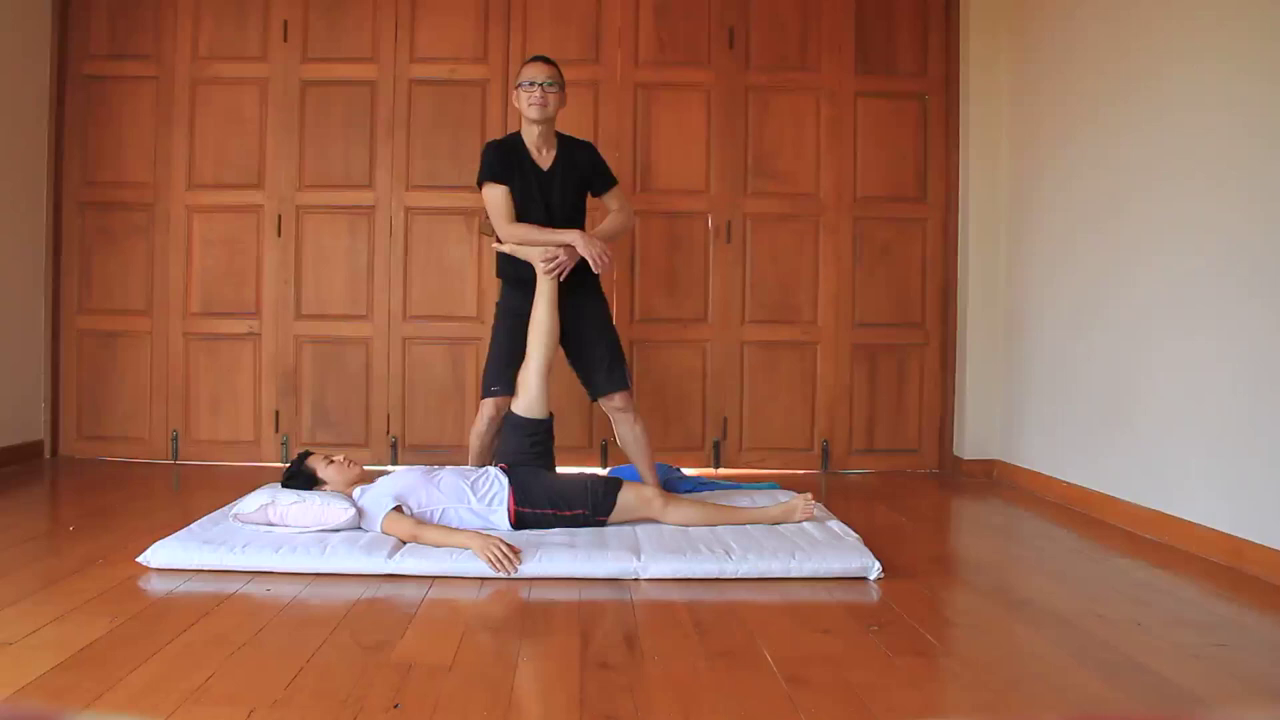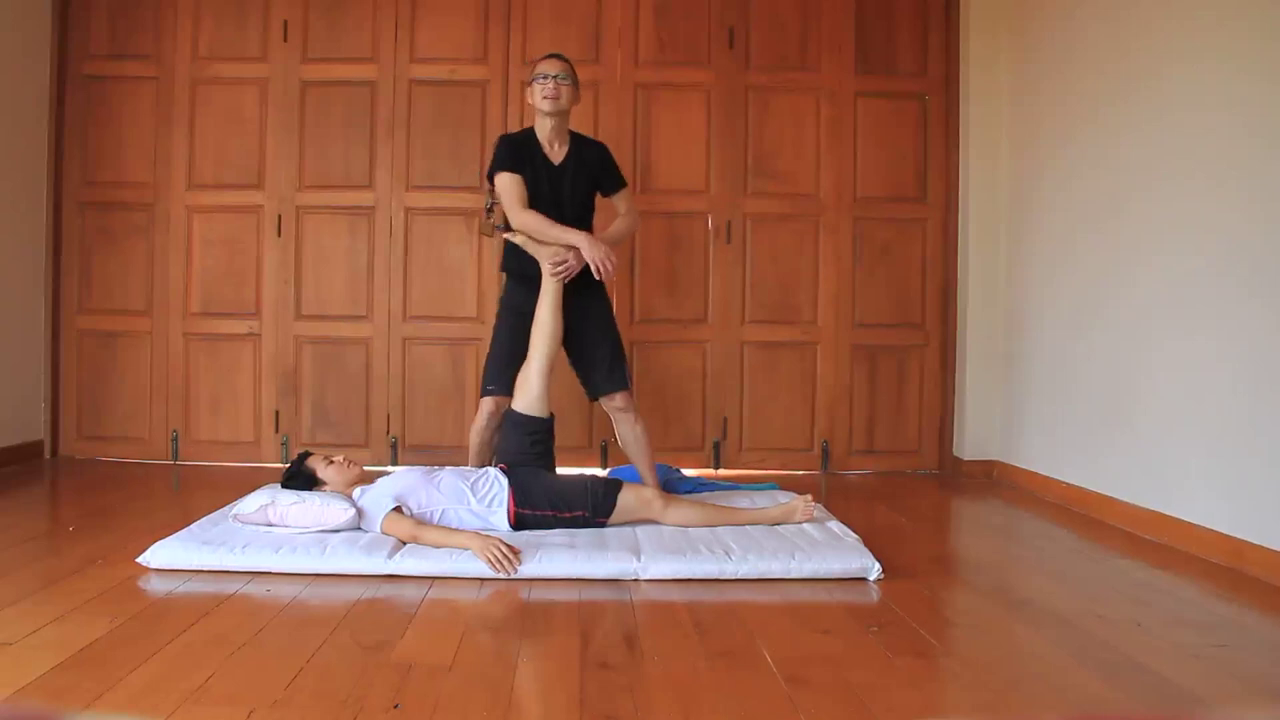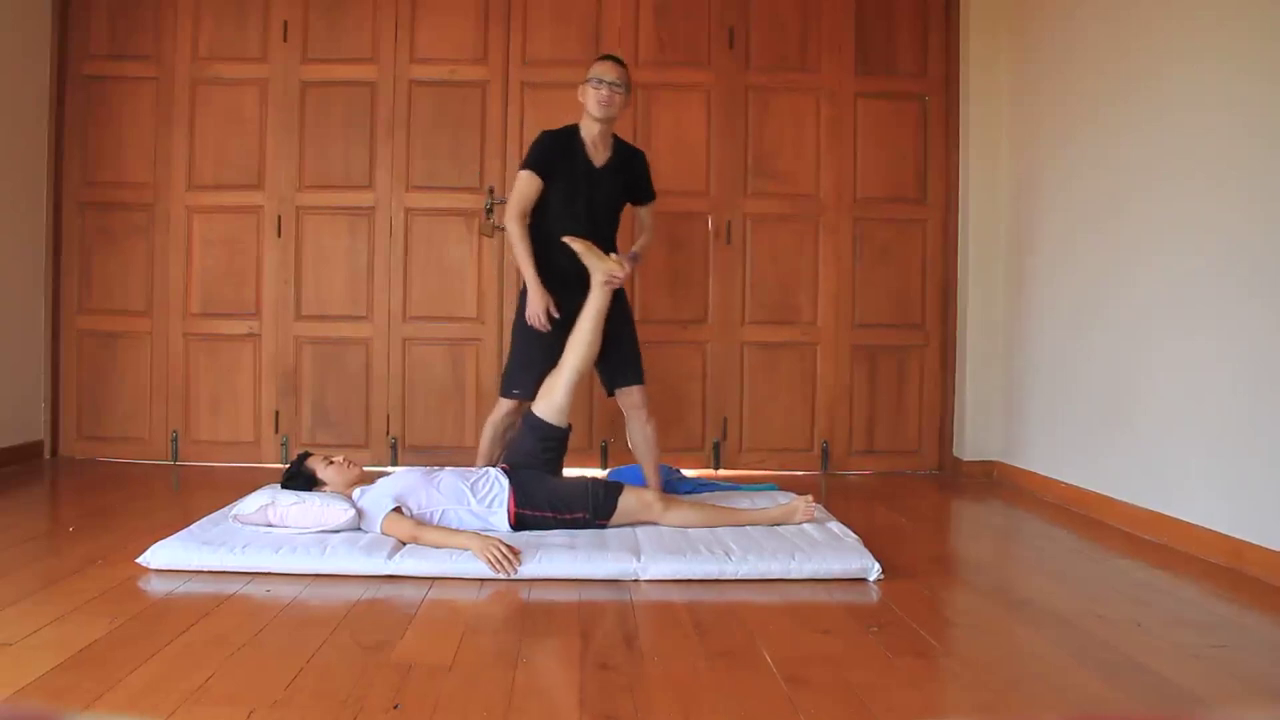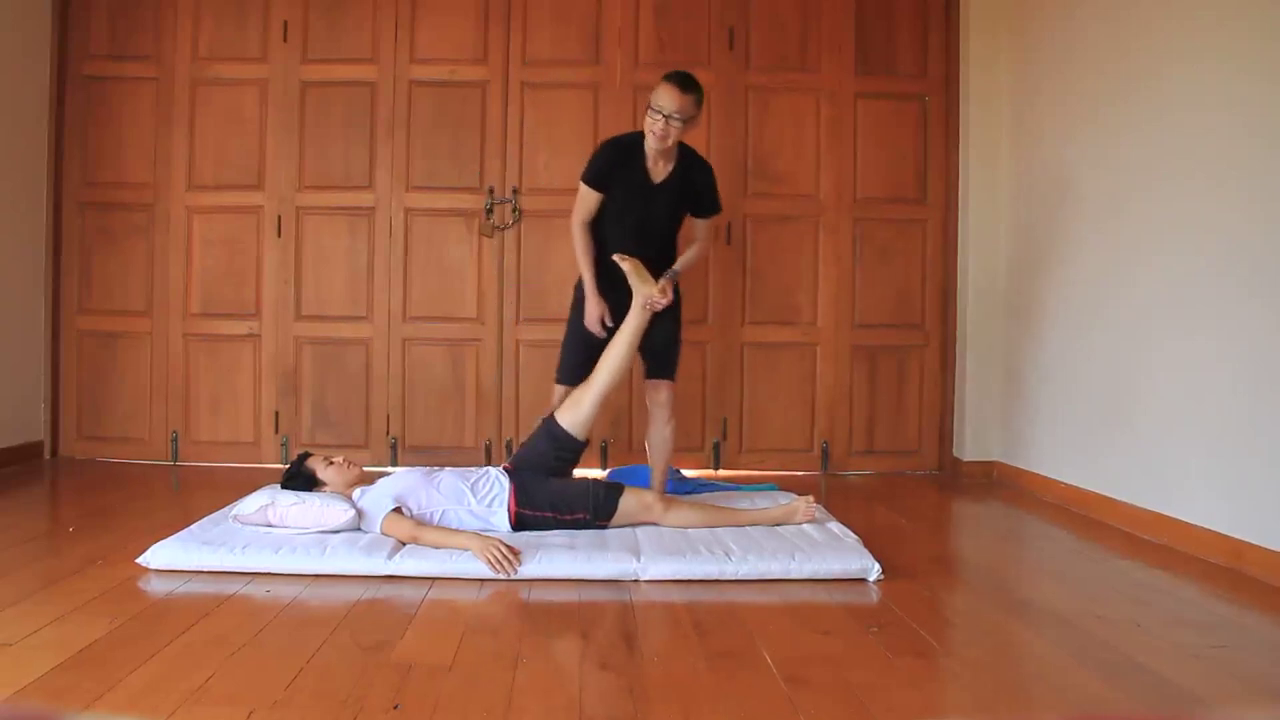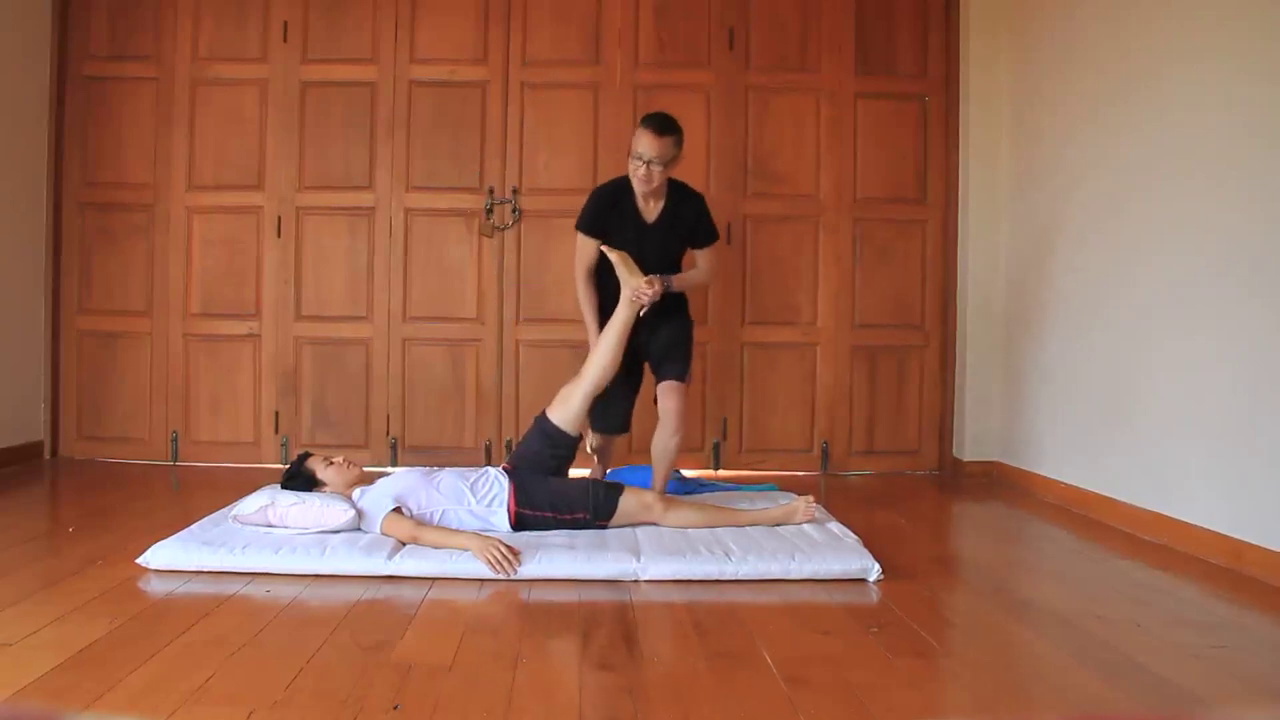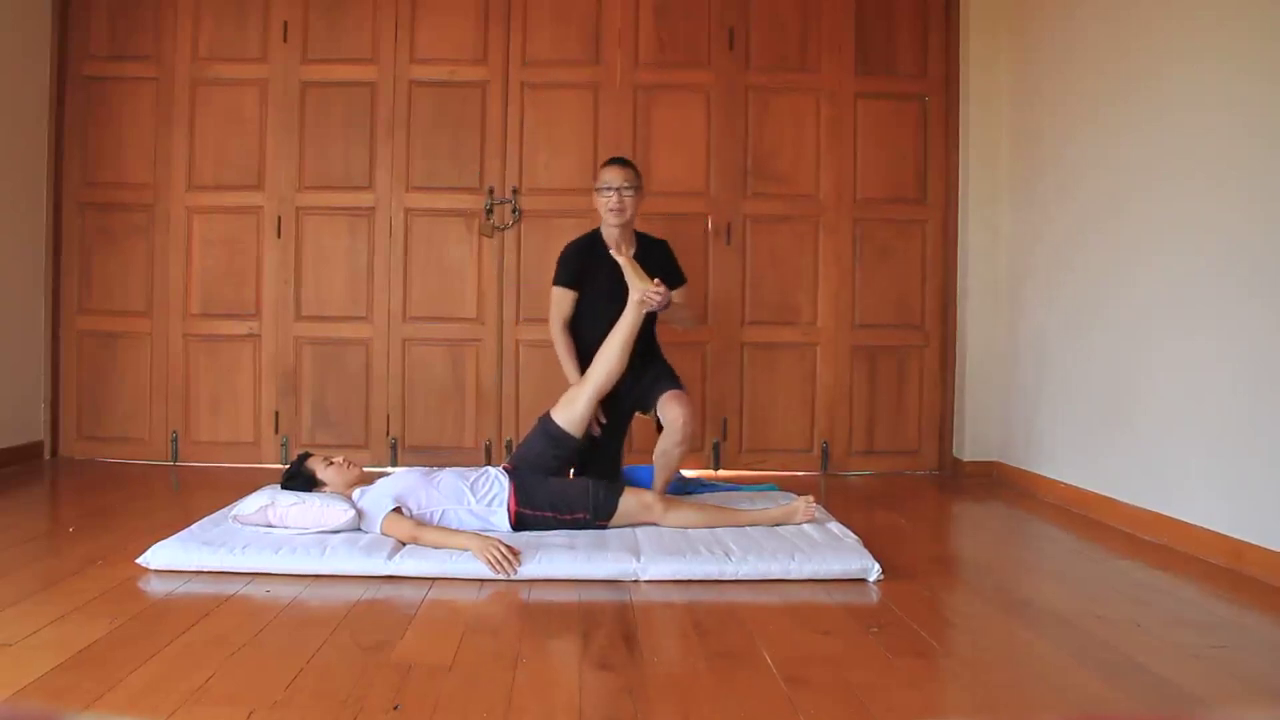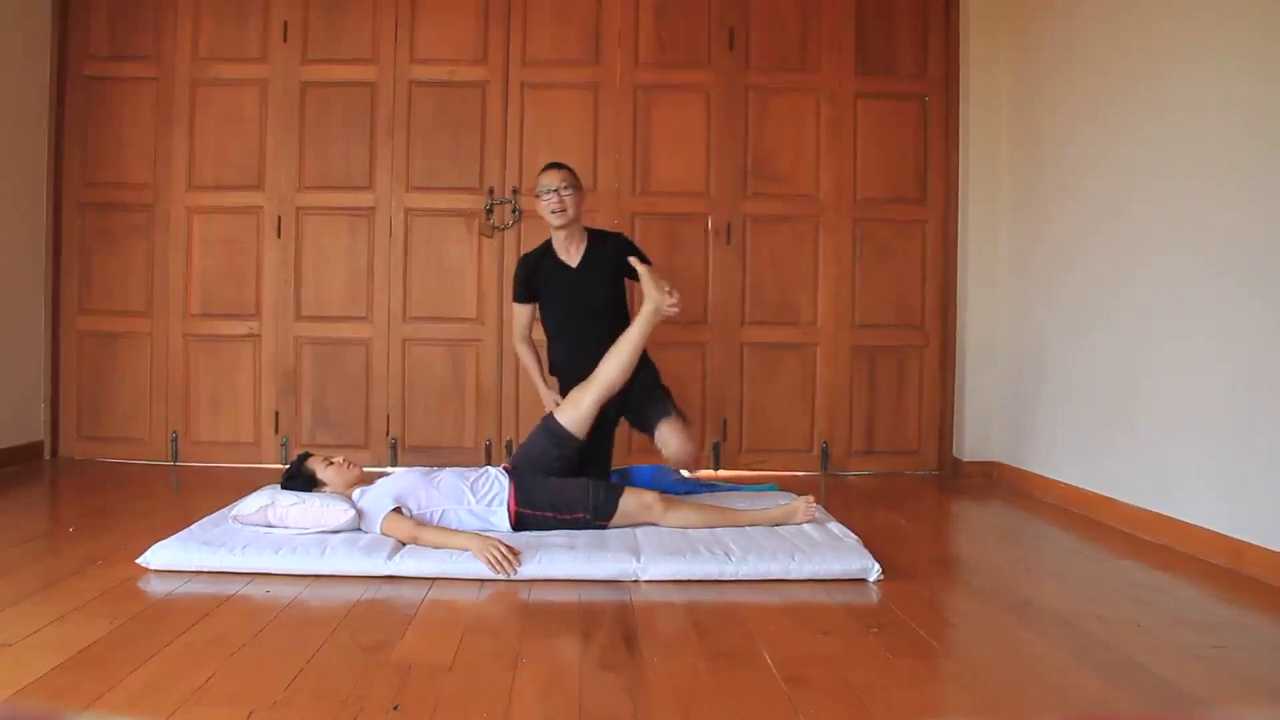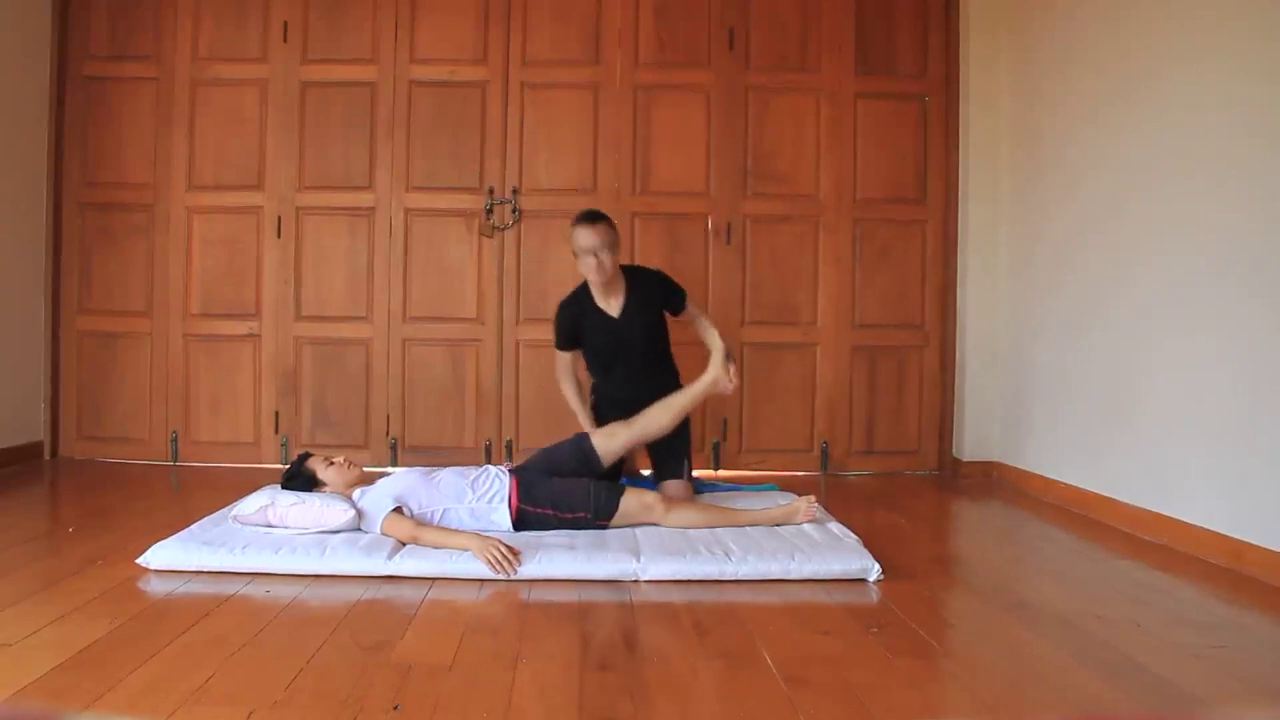
dt=0.5s
person 1, frame 1
left shoulder: (386, 483)
right shoulder: (369, 505)
right elbow: (414, 530)
right wrist: (473, 538)
left hip: (510, 477)
right hip: (517, 505)
left knee: (533, 376)
right knee: (651, 500)
right ankle: (771, 514)
person 1, frame 2
left shoulder: (384, 483)
right shoulder: (369, 505)
right elbow: (414, 530)
right wrist: (474, 538)
left hip: (510, 476)
right hip: (518, 505)
left knee: (534, 376)
right knee: (651, 502)
right ankle: (773, 515)
person 1, frame 3
left shoulder: (384, 484)
right shoulder: (369, 506)
right elbow: (413, 532)
right wrist: (472, 539)
left hip: (511, 478)
right hip: (518, 506)
left knee: (561, 381)
right knee: (651, 504)
left ankle: (601, 282)
right ankle: (772, 514)
person 1, frame 4
left shoulder: (387, 485)
right shoulder: (368, 507)
right elbow: (413, 532)
right wrist: (473, 540)
left hip: (514, 477)
right hip: (517, 507)
left knee: (589, 395)
right knee: (653, 506)
left ankle: (641, 304)
right ankle: (772, 517)
person 1, frame 5
left shoulder: (386, 483)
right shoulder: (369, 506)
right elbow: (414, 531)
right wrist: (474, 539)
left hip: (513, 478)
right hip: (517, 507)
left knee: (580, 389)
right knee: (651, 504)
left ankle: (630, 299)
right ankle: (771, 515)
person 1, frame 6
left shoulder: (387, 483)
right shoulder: (369, 507)
right elbow: (414, 532)
right wrist: (473, 540)
left hip: (513, 477)
right hip: (517, 508)
left knee: (585, 392)
right knee: (652, 506)
left ankle: (636, 303)
right ankle: (769, 517)
person 1, frame 7
left shoulder: (384, 483)
right shoulder: (370, 509)
right elbow: (414, 533)
right wrist: (473, 540)
left hip: (513, 478)
right hip: (517, 508)
left knee: (590, 393)
right knee: (653, 506)
left ankle: (651, 308)
right ankle: (772, 515)
person 1, frame 8
left shoulder: (381, 482)
right shoulder: (369, 507)
right elbow: (413, 531)
right wrist: (473, 541)
left hip: (514, 478)
right hip: (516, 508)
left knee: (621, 432)
right knee: (652, 505)
left ankle: (709, 380)
right ankle: (773, 516)
person 2, frame 1
left shoulder: (583, 154)
right shoulder: (498, 154)
left elbow: (623, 214)
right elbow: (506, 229)
left wrist: (578, 249)
right wrist: (575, 235)
left hip: (580, 292)
right hip: (521, 294)
left knee: (619, 401)
right knee: (493, 407)
left ankle: (656, 493)
person 2, frame 2
left shoulder: (594, 153)
right shoulder: (511, 147)
left elbow: (629, 216)
right elbow: (518, 216)
left wrist: (588, 250)
right wrist: (582, 238)
left hip: (584, 293)
right hip: (525, 291)
left knee: (620, 401)
right knee: (493, 405)
left ankle: (657, 495)
person 2, frame 3
left shoulder: (633, 160)
right shoulder: (552, 145)
left elbow: (646, 227)
right elbow: (515, 215)
left wrist: (630, 259)
right wrist: (535, 285)
right hip: (549, 289)
left knee: (635, 398)
right knee: (512, 402)
left ankle: (657, 496)
person 2, frame 4
left shoulder: (697, 173)
right shoulder: (614, 153)
left elbow: (702, 239)
right elbow: (580, 222)
left wrist: (671, 278)
right wrist: (592, 294)
left hip: (657, 291)
right hip: (602, 285)
left knee: (660, 396)
right knee: (566, 390)
left ankle: (655, 497)
person 2, frame 5
left shoulder: (690, 204)
right shoulder: (605, 199)
left elbow: (705, 271)
right elbow: (583, 273)
left wrist: (666, 284)
right wrist: (597, 341)
left hip: (668, 319)
right hip: (615, 319)
left knee: (672, 406)
right knee: (604, 426)
right ankle: (598, 469)
person 2, frame 6
left shoulder: (658, 251)
right shoulder: (578, 254)
left elbow: (686, 317)
right elbow: (558, 327)
left wrist: (665, 303)
left hip: (647, 366)
left knee: (681, 417)
person 2, frame 7
left shoulder: (614, 246)
right shoulder: (532, 266)
right elbow: (521, 336)
right wrist: (544, 390)
left hip: (631, 372)
right hip: (578, 387)
left knee: (680, 450)
person 2, frame 8
left shoulder: (652, 283)
right shoulder: (571, 310)
left elbow: (696, 316)
right elbow: (566, 373)
right wrist: (589, 429)
right hip: (610, 407)
left knee: (676, 496)
right ankle: (624, 473)
